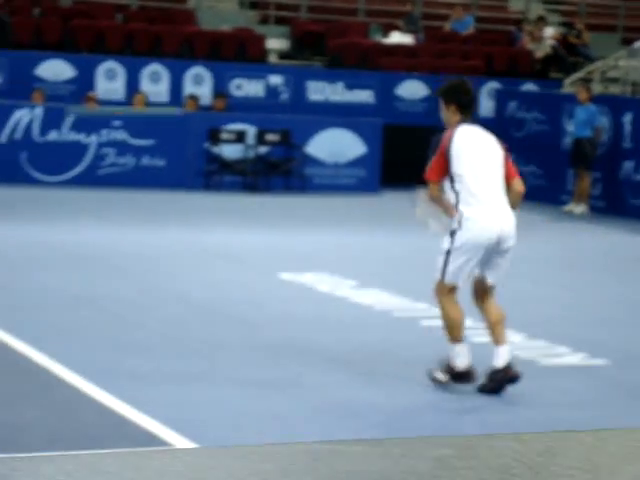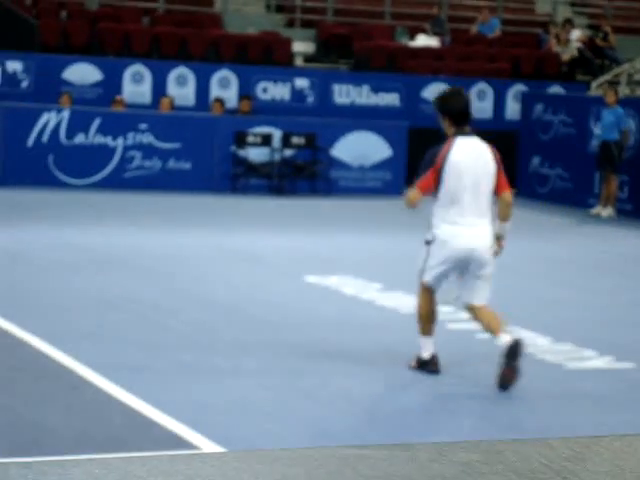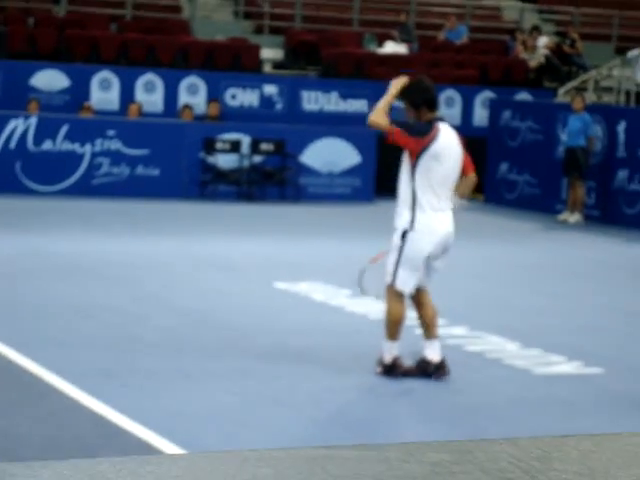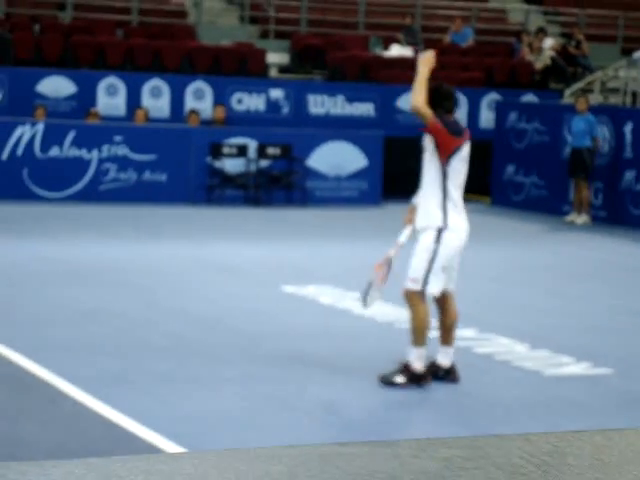
dt=0.3s
person 1, frame 1
left shoulder: (448, 138)
right shoulder: (492, 140)
left elbow: (434, 191)
right elbow: (518, 189)
left wrist: (450, 209)
left hip: (473, 225)
right hip: (505, 225)
left knee: (445, 291)
right knee: (484, 294)
left ankle: (460, 365)
right ankle: (502, 365)
person 1, frame 2
left shoulder: (443, 155)
right shoulder: (490, 153)
left elbow: (414, 199)
right elbow: (506, 199)
left wrist: (410, 193)
right wrist: (498, 235)
left hip: (447, 238)
right hip: (481, 240)
left knee: (427, 290)
right knee: (478, 306)
left ankle: (426, 356)
right ankle: (508, 343)
person 1, frame 3
left shoulder: (422, 134)
right shoulder: (453, 136)
left elbow: (376, 119)
left wrist: (392, 89)
left hip: (418, 227)
right hip: (442, 226)
left knee: (396, 292)
right knee: (419, 291)
left ankle: (390, 359)
right ankle: (433, 359)
person 1, frame 4
left shoulder: (454, 135)
right shoulder: (437, 138)
left elbow: (418, 105)
left wrist: (424, 67)
right wrist: (417, 205)
left hip: (442, 229)
right hip: (439, 226)
left knee: (415, 293)
right knee: (442, 296)
left ankle: (415, 367)
right ankle: (444, 364)
person 2, frame 1
left shoulder: (592, 109)
right shoulder: (577, 108)
left elbow: (597, 128)
left wrist: (593, 143)
right wrist: (575, 138)
left hip: (587, 142)
right hip: (577, 141)
left knee: (585, 173)
right knee: (578, 173)
left ankle: (584, 204)
right ankle: (575, 202)
person 2, frame 2
left shoulder: (619, 111)
right shoulder: (604, 111)
left elbow: (625, 131)
left wrist: (620, 146)
right wrist: (601, 141)
left hip: (614, 145)
right hip: (604, 144)
left knee: (612, 176)
right knee: (604, 176)
left ankle: (611, 207)
right ankle: (602, 205)
person 2, frame 3
left shoulder: (586, 118)
right shoulder: (570, 117)
left elbow: (590, 137)
left wrist: (586, 151)
right wrist: (567, 147)
left hip: (580, 151)
right hip: (570, 150)
left knee: (578, 182)
right knee: (571, 182)
left ankle: (578, 213)
right ankle: (569, 211)
person 2, frame 4
left shoulder: (590, 118)
right shoulder: (574, 118)
left elbow: (595, 137)
left wrist: (592, 151)
right wrist: (573, 146)
left hip: (585, 152)
right hip: (575, 151)
left knee: (583, 183)
right knee: (575, 183)
left ankle: (585, 214)
right ankle: (575, 212)
